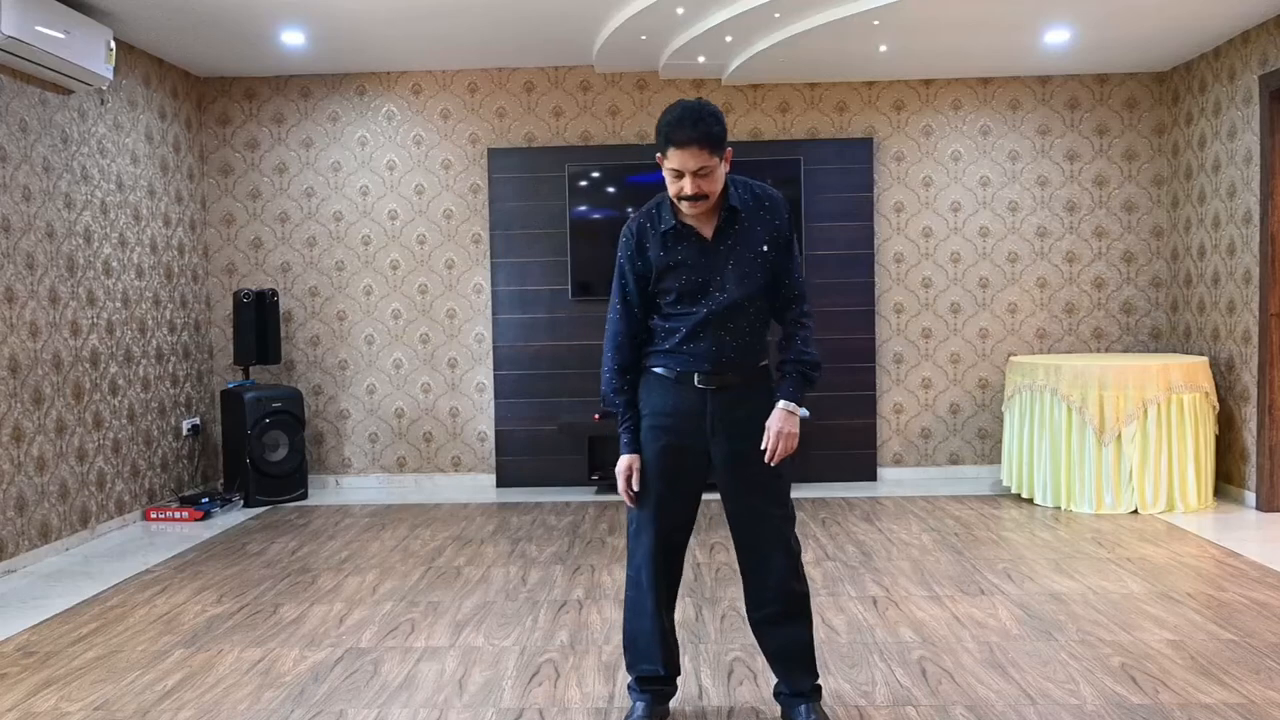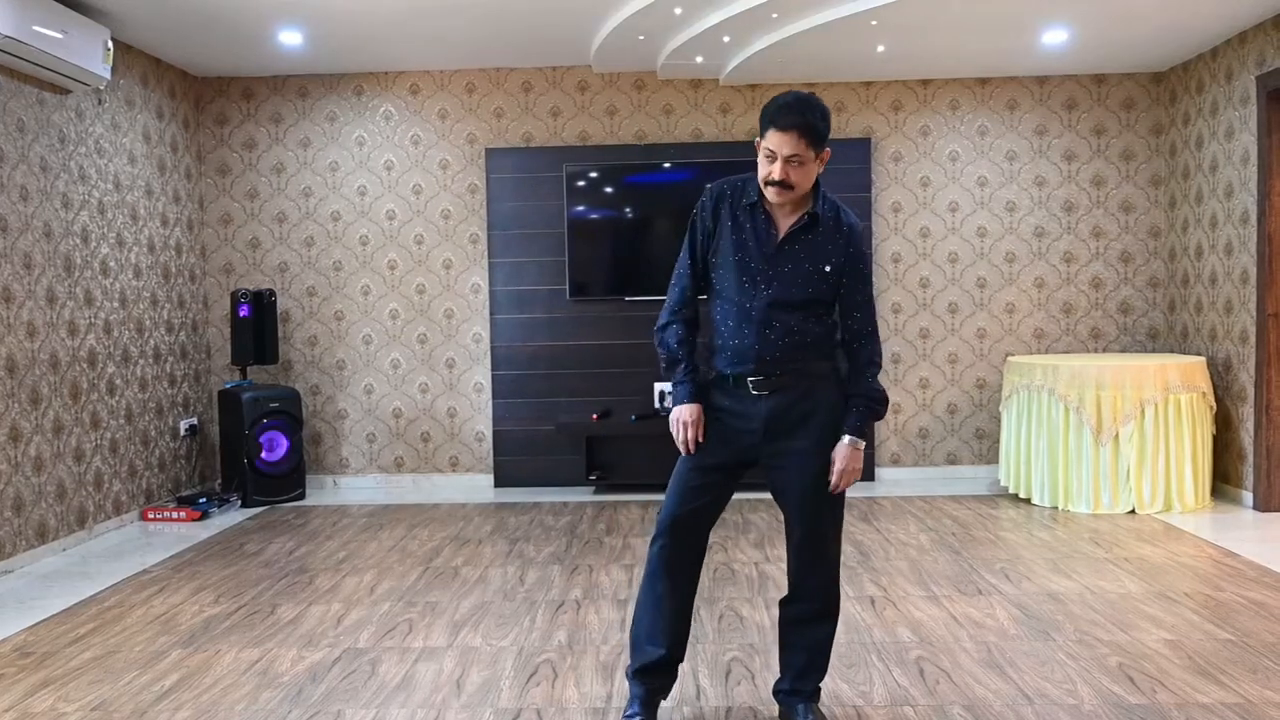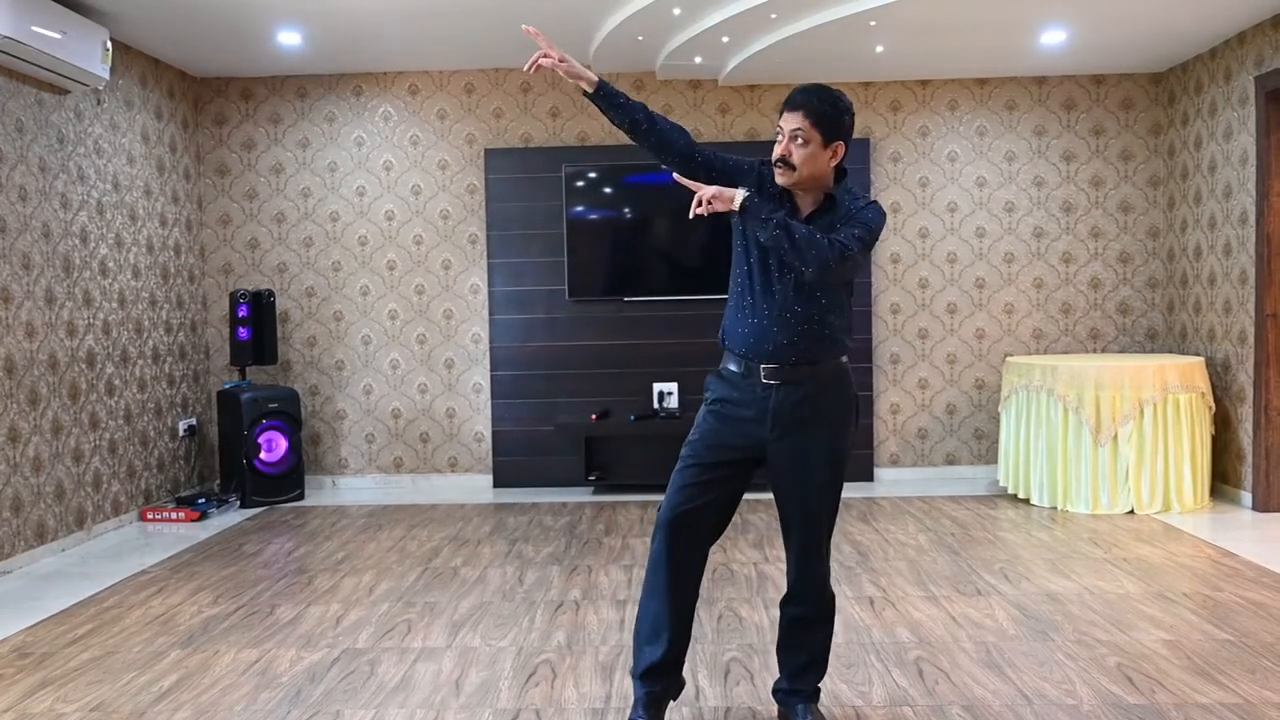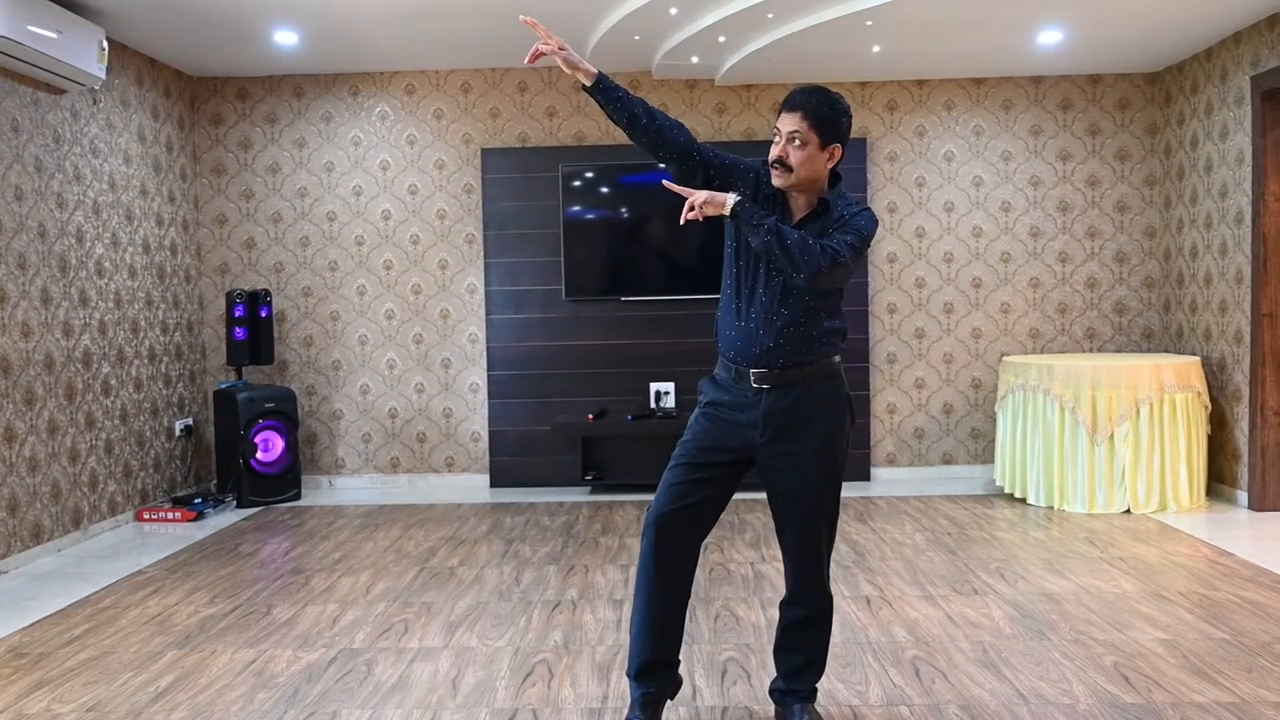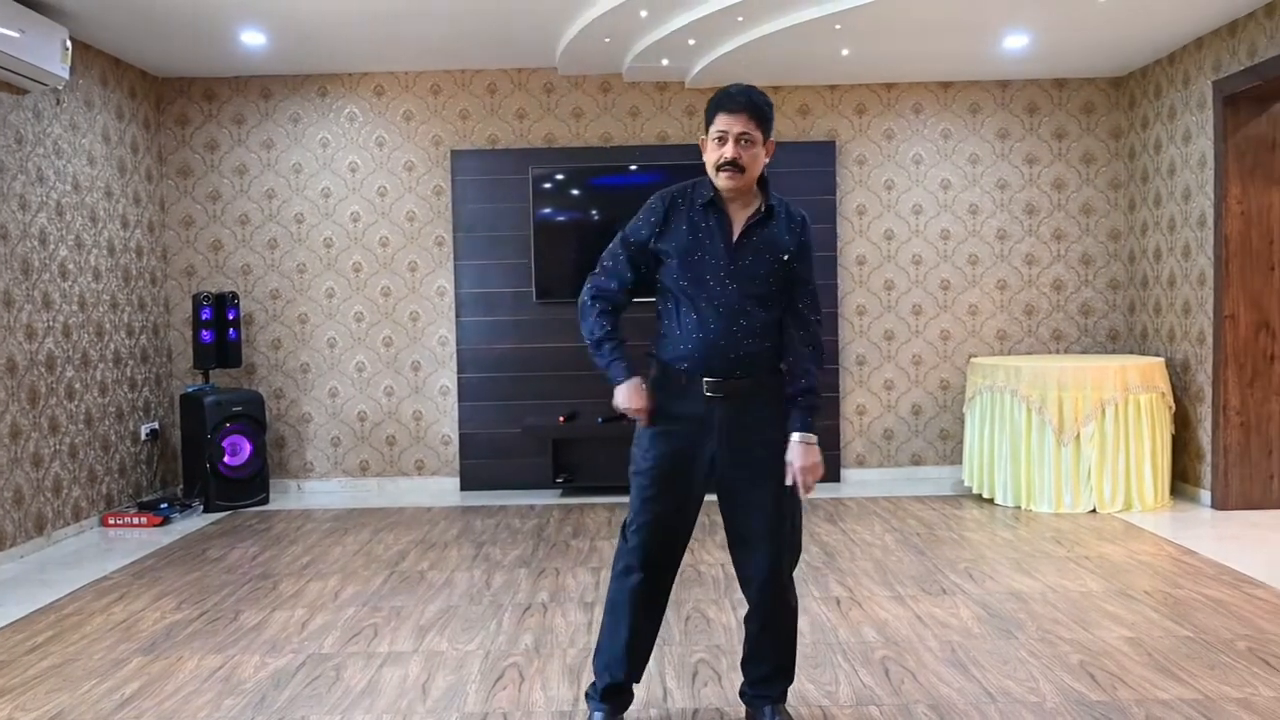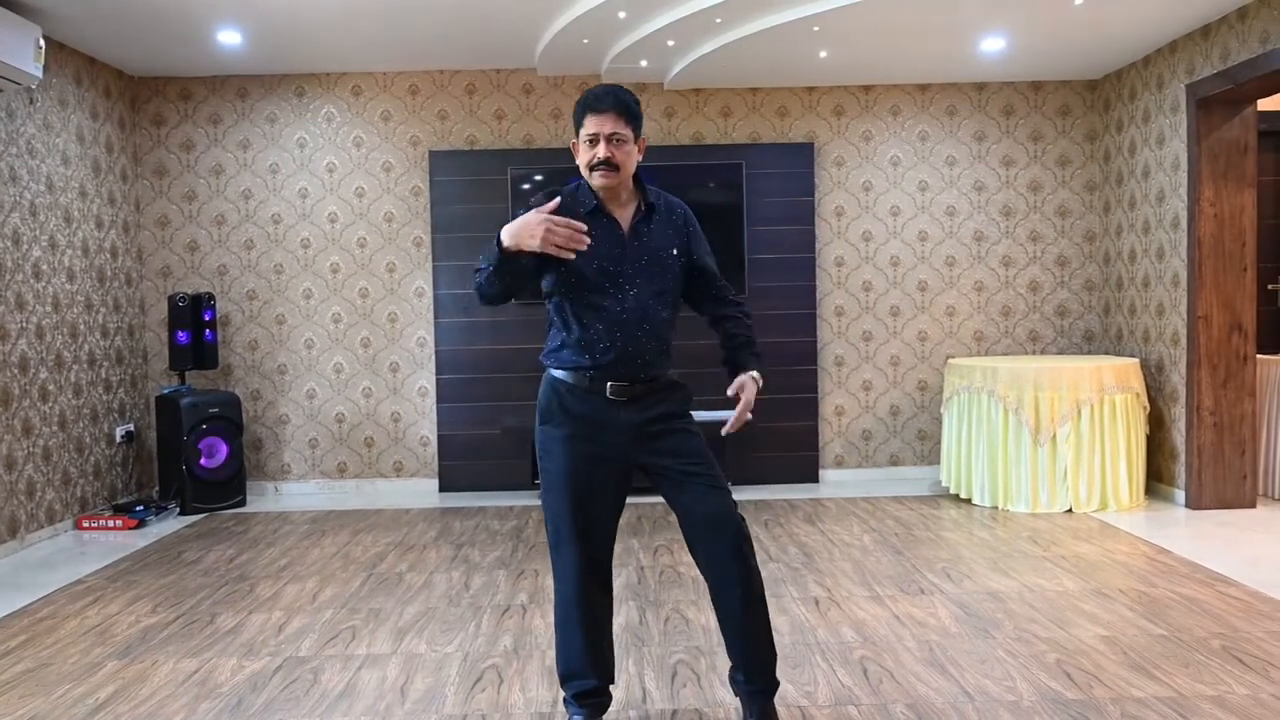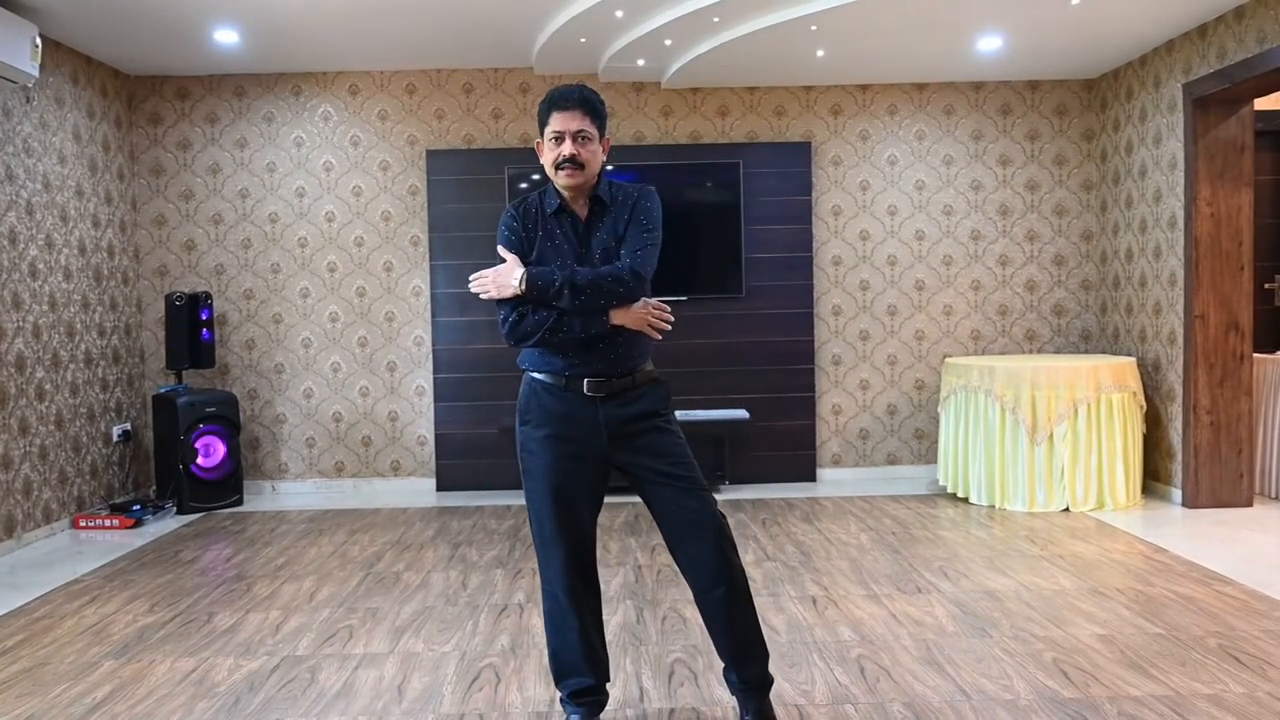
dt=0.7s
person 1, frame 1
left shoulder: (767, 211)
right shoulder: (642, 233)
left elbow: (793, 310)
right elbow: (623, 338)
left wrist: (789, 399)
right wrist: (628, 440)
left hip: (748, 394)
right hip: (667, 398)
left knee: (772, 547)
right knee: (653, 547)
person 1, frame 2
left shoulder: (843, 232)
right shoulder: (720, 204)
left elbow: (861, 339)
right elbow: (682, 300)
left wrist: (855, 431)
right wrist: (685, 391)
left hip: (808, 405)
right hip: (725, 396)
left knee: (815, 554)
right knee: (676, 531)
person 1, frame 3
left shoulder: (862, 216)
right shoulder: (755, 182)
left elbow: (821, 258)
right elbow: (671, 143)
left wrist: (745, 205)
right wrist: (587, 81)
left hip: (814, 399)
right hip: (736, 391)
left knee: (808, 552)
right knee: (679, 525)
person 1, frame 4
left shoulder: (853, 221)
right shoulder: (748, 182)
left elbow: (808, 265)
right elbow: (665, 138)
left wrist: (735, 210)
right wrist: (586, 74)
left hip: (806, 402)
right hip: (730, 392)
left knee: (807, 553)
right knee: (667, 526)
person 1, frame 5
left shoulder: (792, 228)
right shoulder: (668, 209)
left elbow: (804, 336)
right elbow: (603, 291)
left wrist: (802, 431)
right wrist: (621, 372)
left hip: (765, 412)
right hip: (676, 408)
left knee: (768, 563)
right knee: (643, 552)
person 1, frame 6
left shoulder: (672, 216)
right shoulder: (554, 215)
left elbow: (719, 299)
right elbow: (489, 293)
left wrist: (747, 365)
right wrist: (511, 242)
left hip: (659, 404)
right hip: (576, 409)
left knee: (725, 539)
right knee: (580, 559)
person 1, frame 7
left shoulder: (638, 202)
right shoulder: (522, 218)
left elbow: (629, 277)
right elbow: (516, 324)
left wrist: (530, 279)
right wrist: (611, 315)
left hip: (636, 401)
right hip: (554, 408)
left knee: (705, 538)
right knee: (565, 558)
